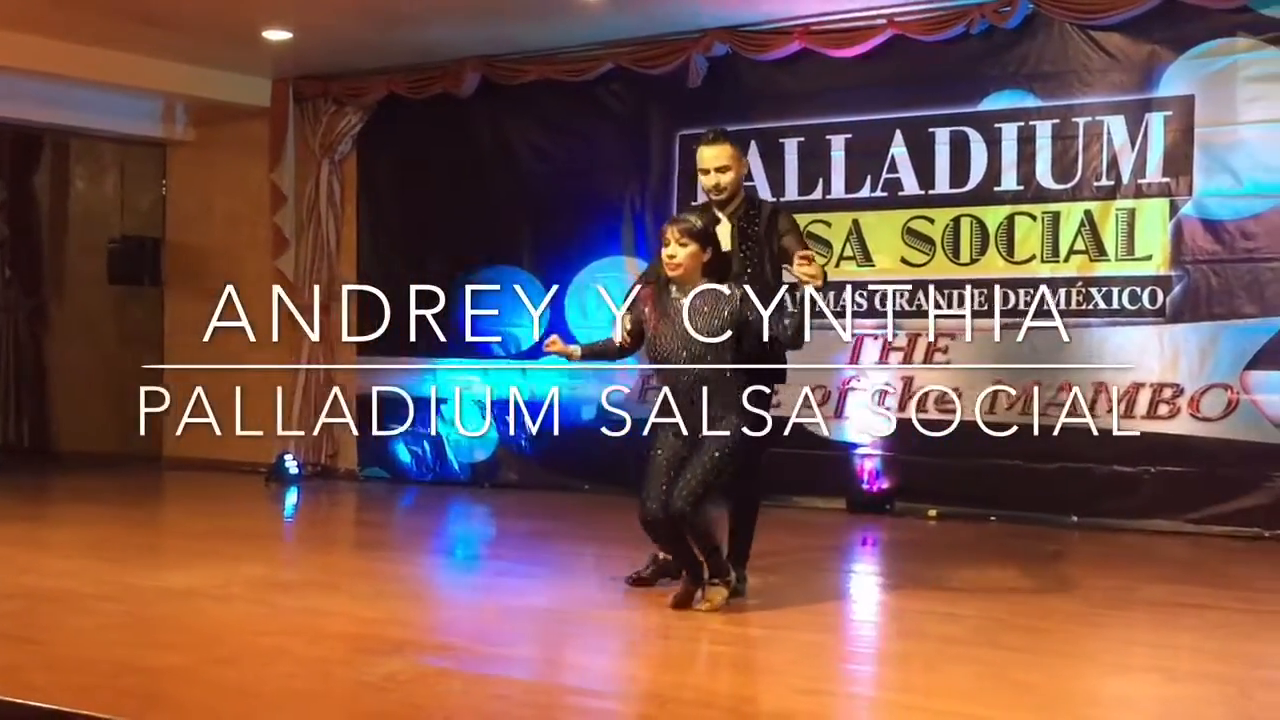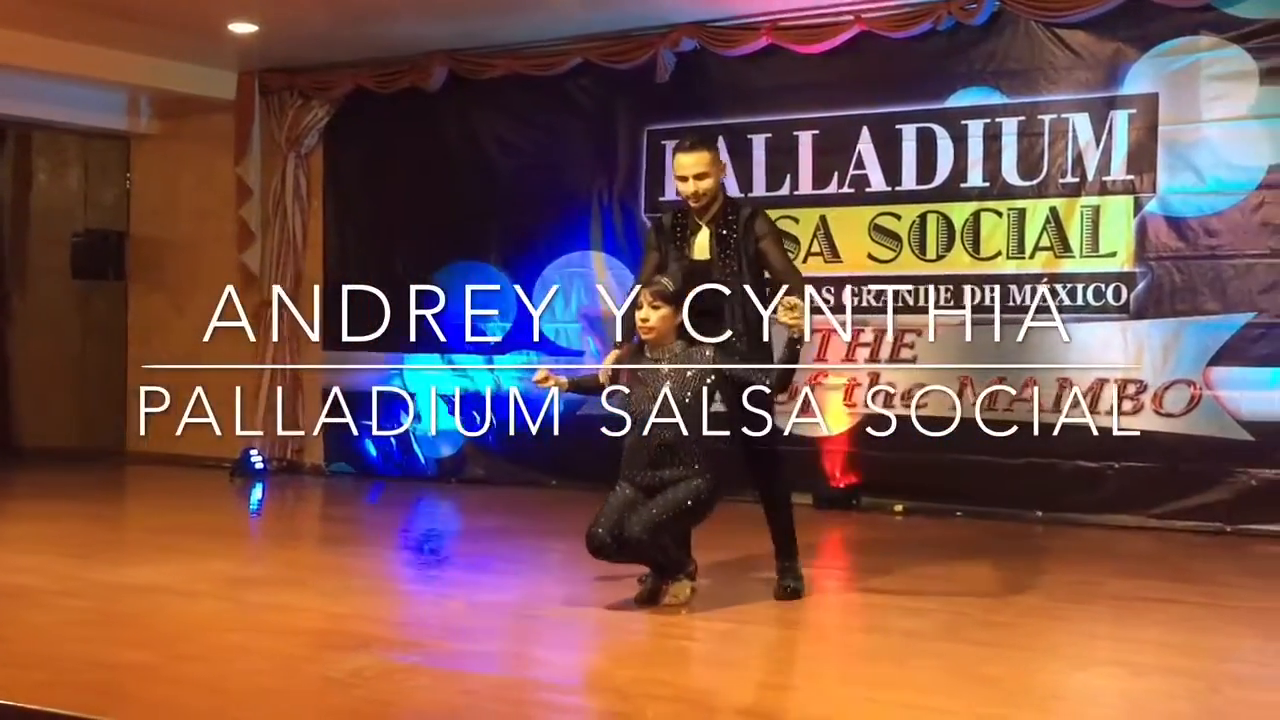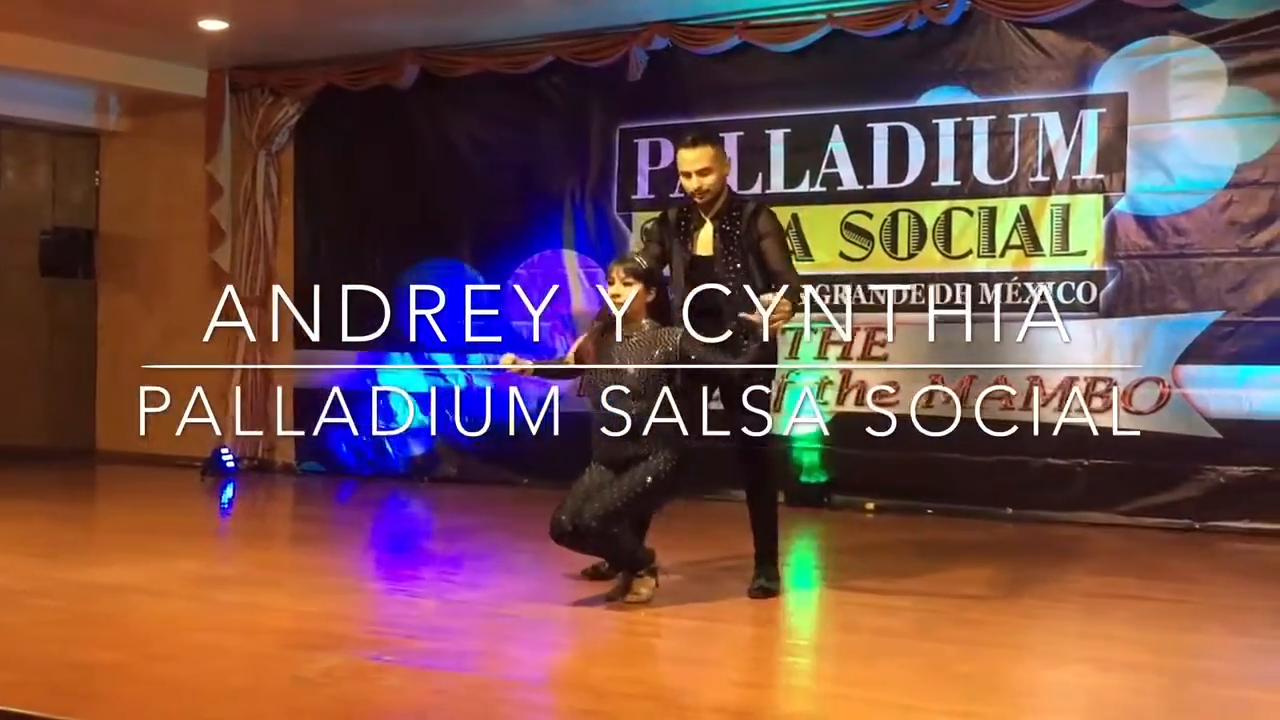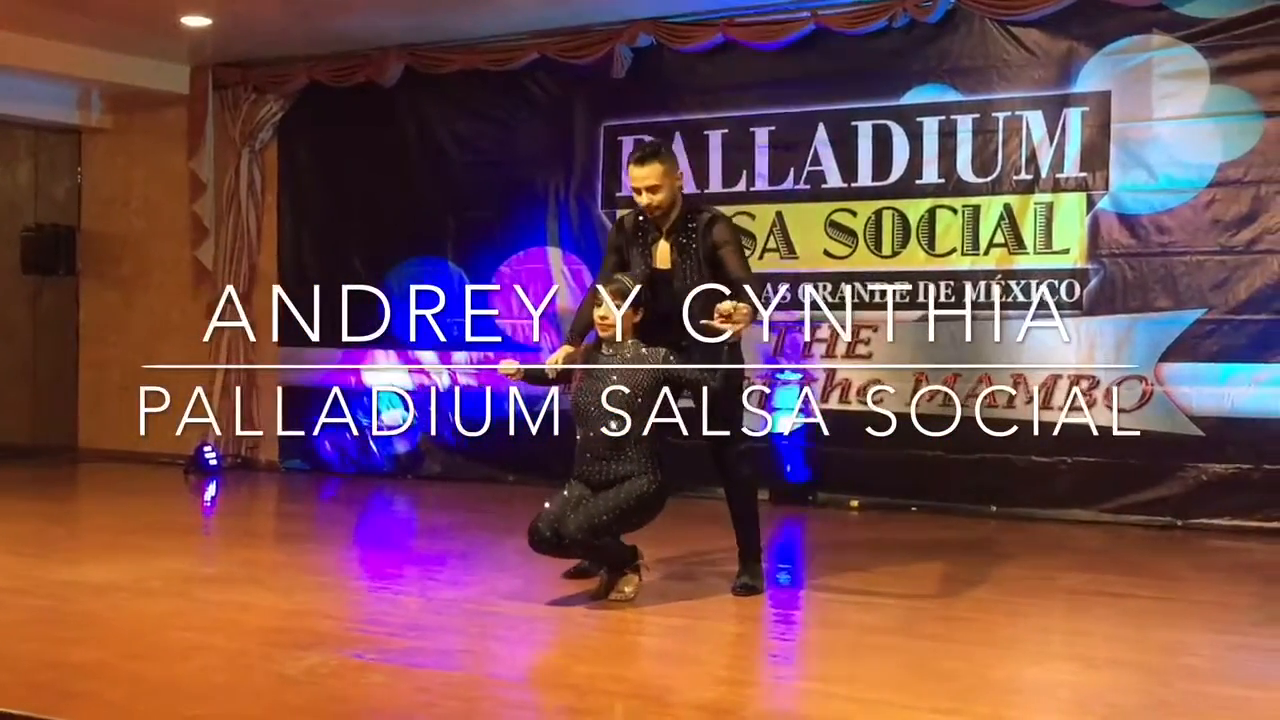
dt=0.5s
person 1, frame 1
left shoulder: (770, 219)
left elbow: (806, 272)
right elbow: (656, 275)
left wrist: (814, 277)
left hip: (752, 358)
left knee: (744, 458)
left ankle: (735, 564)
right ankle: (669, 554)
person 1, frame 2
left shoulder: (750, 222)
right shoulder: (666, 230)
left elbow: (786, 275)
right elbow: (645, 292)
left wrist: (794, 302)
right wrist: (622, 345)
left hip: (743, 354)
left knee: (760, 455)
left ankle: (788, 561)
person 1, frame 3
left shoulder: (756, 220)
right shoulder: (670, 224)
left elbow: (787, 281)
left wrist: (783, 306)
left knee: (750, 454)
left ankle: (766, 565)
person 1, frame 4
left shoulder: (712, 228)
right shoulder: (627, 230)
left elbow: (745, 286)
left wrist: (743, 310)
right wrist: (571, 343)
left hip: (711, 355)
right hip: (653, 353)
left knee: (728, 454)
left ankle: (750, 562)
person 2, frame 1
left shoulder: (731, 299)
right shoulder: (648, 300)
left elbow: (788, 338)
right elbow: (623, 345)
right wrist: (574, 351)
left hip: (723, 419)
right hip: (673, 422)
left knee: (684, 503)
right knee: (654, 512)
left ankle: (719, 577)
right ankle: (691, 573)
person 2, frame 2
left shoulder: (704, 359)
left elbow: (771, 384)
right elbow: (604, 384)
left wrist: (794, 337)
right wrist: (561, 384)
left hip: (691, 479)
right hip: (636, 478)
left knee: (639, 530)
right knee: (600, 539)
left ankle: (681, 571)
right ankle: (661, 568)
person 2, frame 3
left shoulder: (671, 340)
right shoulder: (597, 339)
left elbow: (737, 367)
right elbow: (569, 367)
right wrist: (529, 367)
left hip: (655, 458)
right hip: (606, 460)
left knee: (595, 519)
right knee: (564, 528)
left ankle: (643, 565)
right ankle: (628, 563)
person 2, frame 4
left shoulder: (654, 360)
right shoulder: (583, 358)
left elbow: (717, 383)
right elbow: (550, 375)
right wrist: (521, 373)
left hip: (637, 480)
right hip: (586, 479)
left knee: (577, 530)
right knee: (542, 535)
left ankle: (627, 563)
right ankle: (612, 562)
